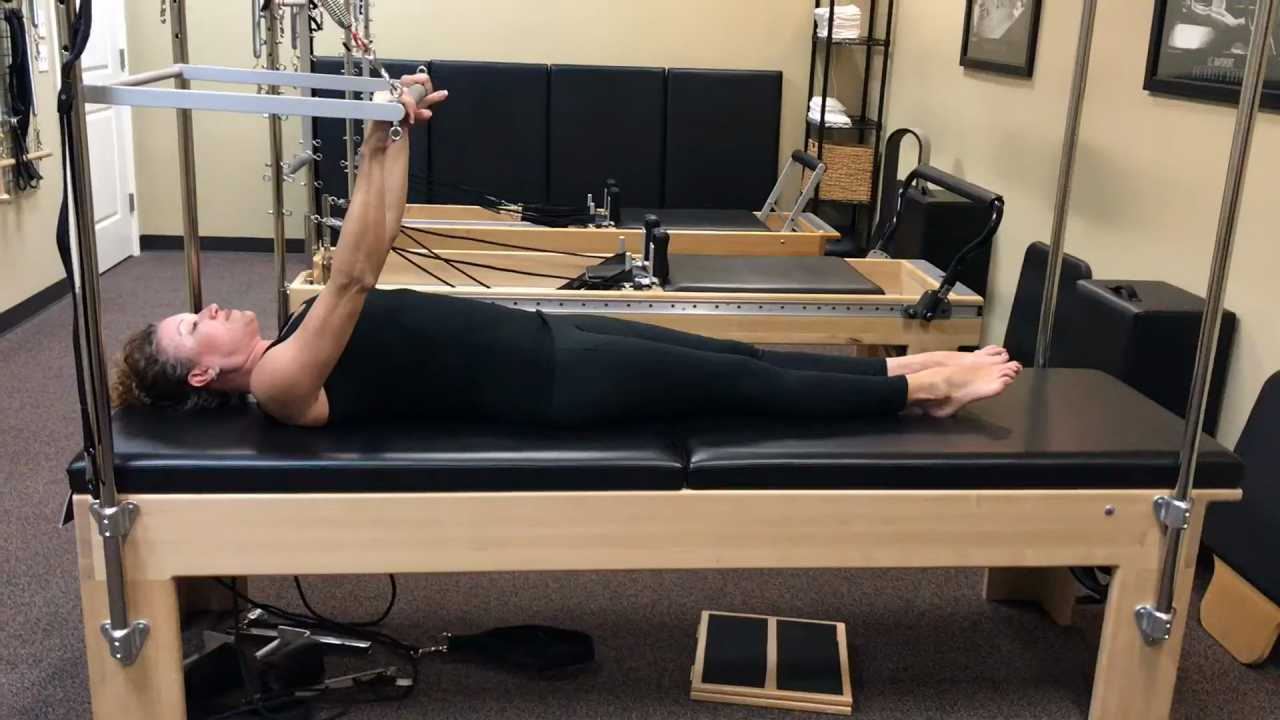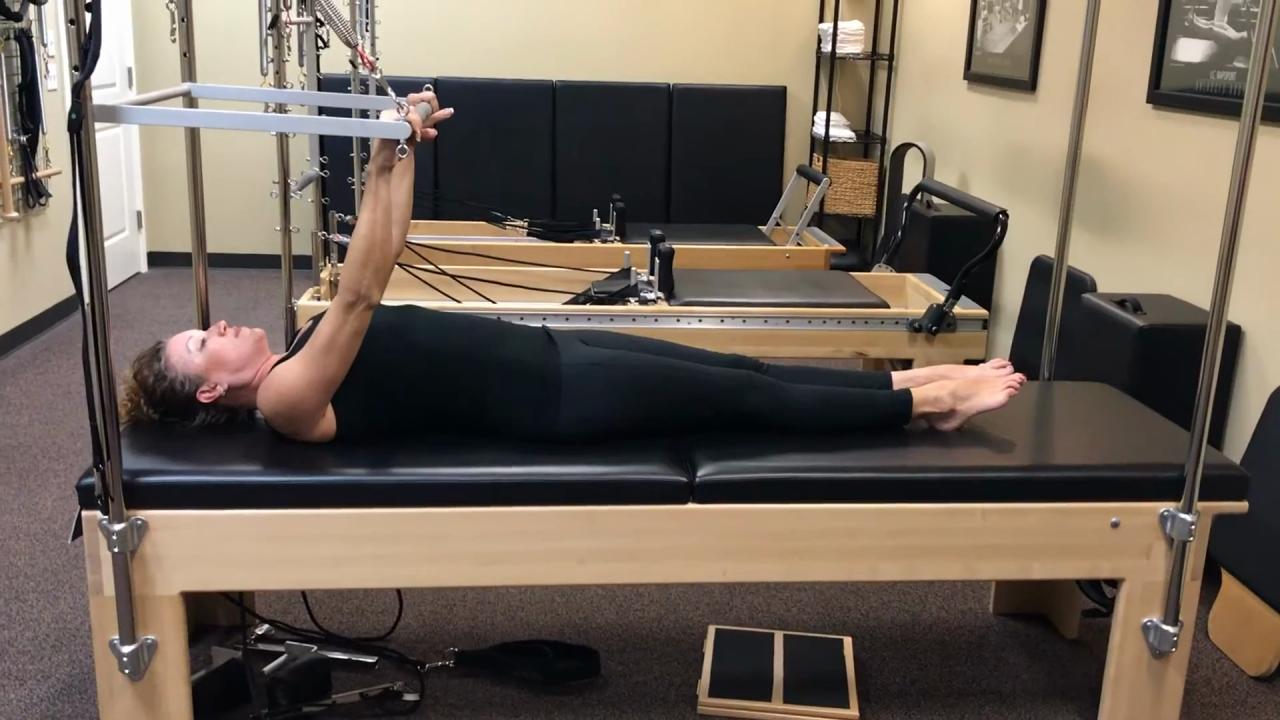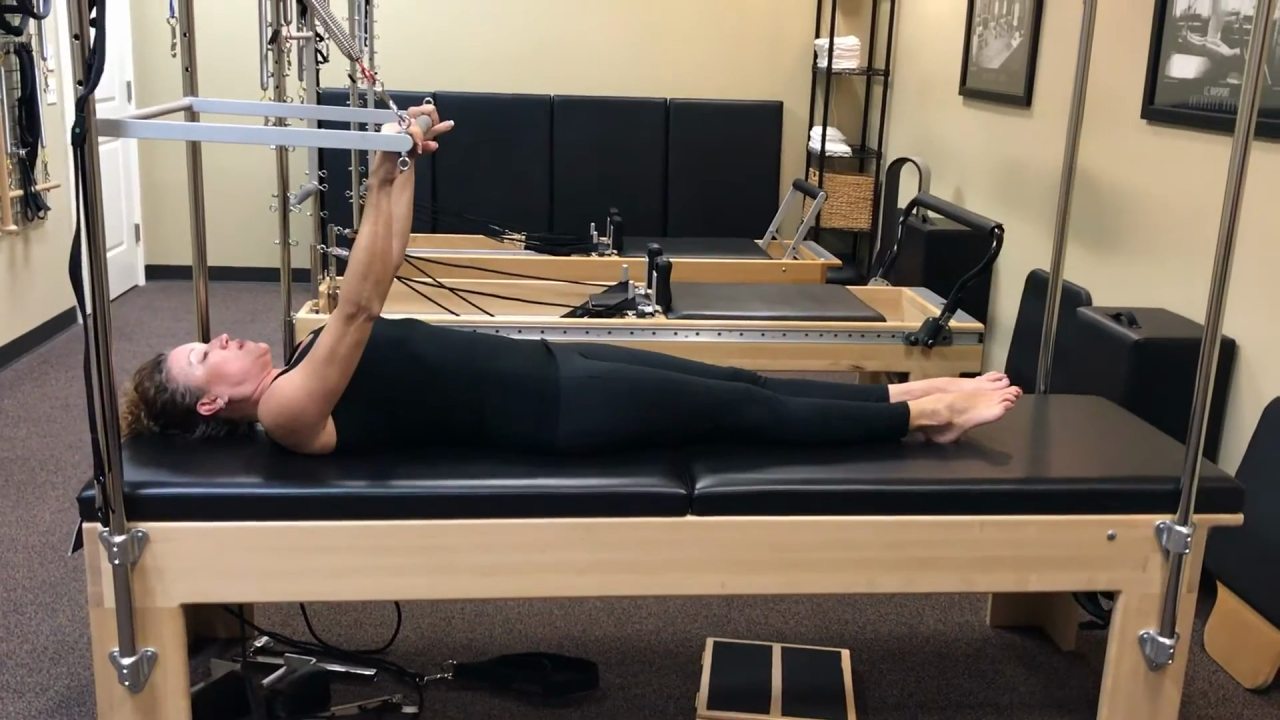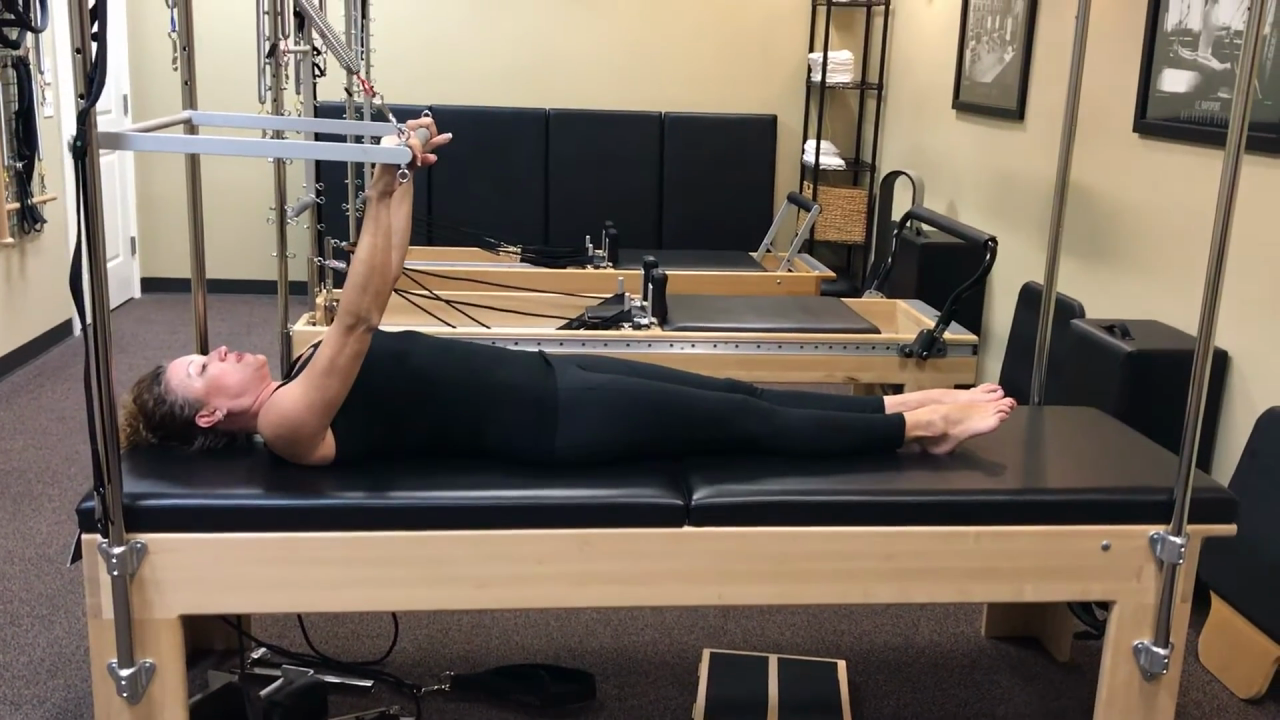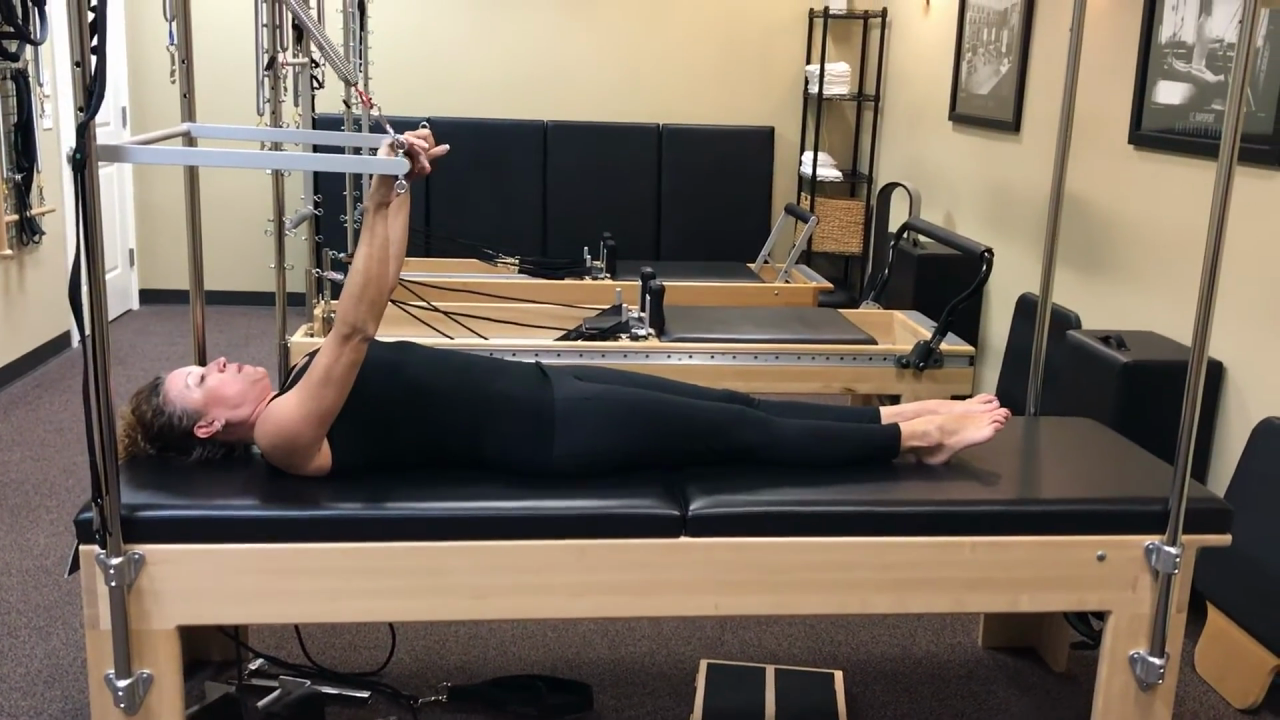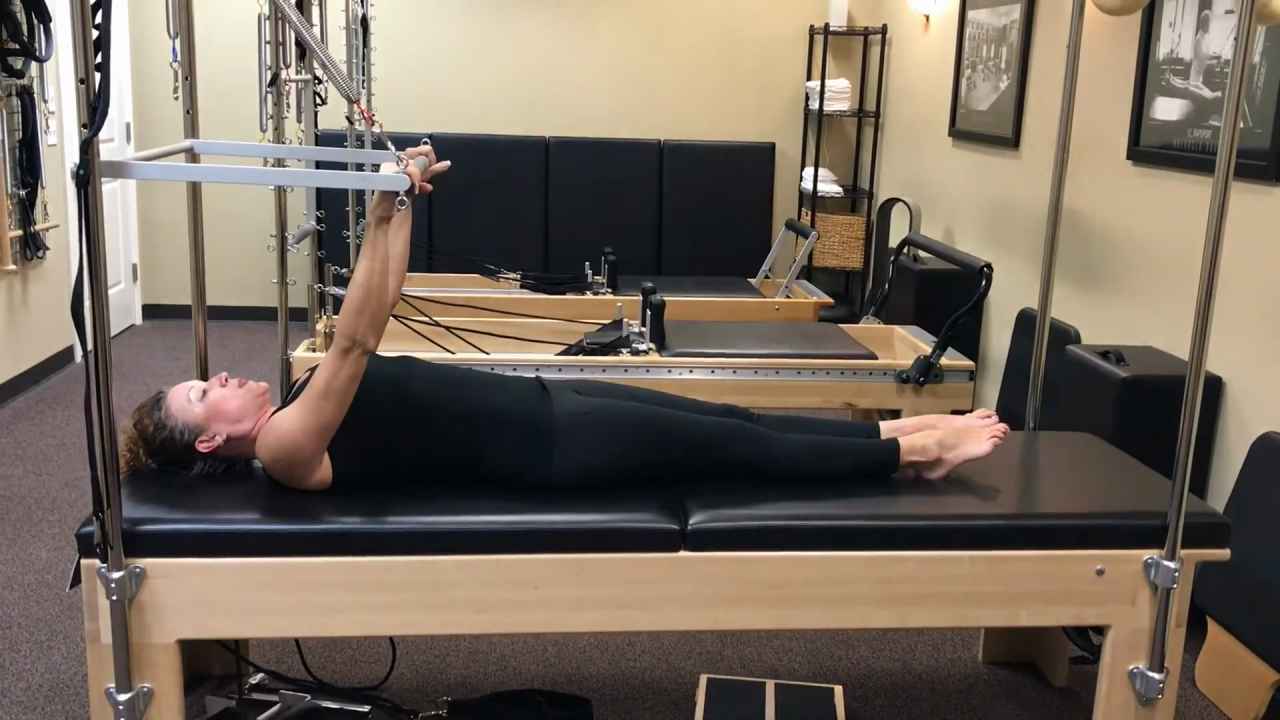
dt=0.5s
person 1, frame 1
left shoulder: (292, 341)
right shoulder: (281, 385)
left elbow: (375, 246)
right elbow: (355, 275)
left wrist: (395, 133)
right wrist: (376, 146)
left hip: (536, 337)
right hip: (539, 383)
left knee: (732, 354)
right knee: (741, 384)
left ankle: (908, 368)
right ankle: (920, 390)
person 1, frame 2
left shoulder: (298, 361)
right shoulder: (288, 401)
left elbow: (378, 268)
right elbow: (359, 291)
left wrist: (400, 153)
right wrist: (382, 165)
left hip: (544, 352)
right hip: (547, 398)
left knee: (738, 370)
right knee: (744, 398)
left ankle: (911, 381)
right ankle: (924, 405)
person 1, frame 3
left shoulder: (300, 371)
right shoulder: (288, 414)
left elbow: (378, 280)
right elbow: (360, 304)
left wrist: (400, 167)
right wrist: (383, 178)
left hip: (542, 366)
right hip: (544, 413)
left knee: (735, 382)
right knee: (746, 414)
left ankle: (905, 395)
right ankle: (924, 419)
person 1, frame 4
left shoulder: (298, 382)
right shoulder: (291, 425)
left elbow: (377, 285)
right elbow: (359, 316)
left wrist: (401, 175)
right wrist: (381, 189)
left hip: (540, 377)
right hip: (543, 423)
left knee: (732, 396)
right knee: (741, 423)
left ankle: (905, 406)
right ankle: (918, 427)
person 1, frame 5
left shoulder: (295, 396)
right shoulder: (285, 436)
left elbow: (372, 303)
right elbow: (356, 326)
left wrist: (398, 187)
right wrist: (380, 200)
left hip: (536, 387)
right hip: (537, 434)
left knee: (728, 404)
right knee: (739, 434)
left ankle: (899, 416)
right ankle: (917, 438)
person 1, frame 6
left shoulder: (297, 409)
right shoulder: (286, 449)
left elbow: (378, 308)
right elbow: (355, 341)
left wrist: (400, 203)
right wrist: (378, 217)
left hip: (534, 404)
right hip: (537, 449)
left knee: (725, 421)
right knee: (732, 447)
left ankle: (900, 432)
right ankle: (915, 455)
